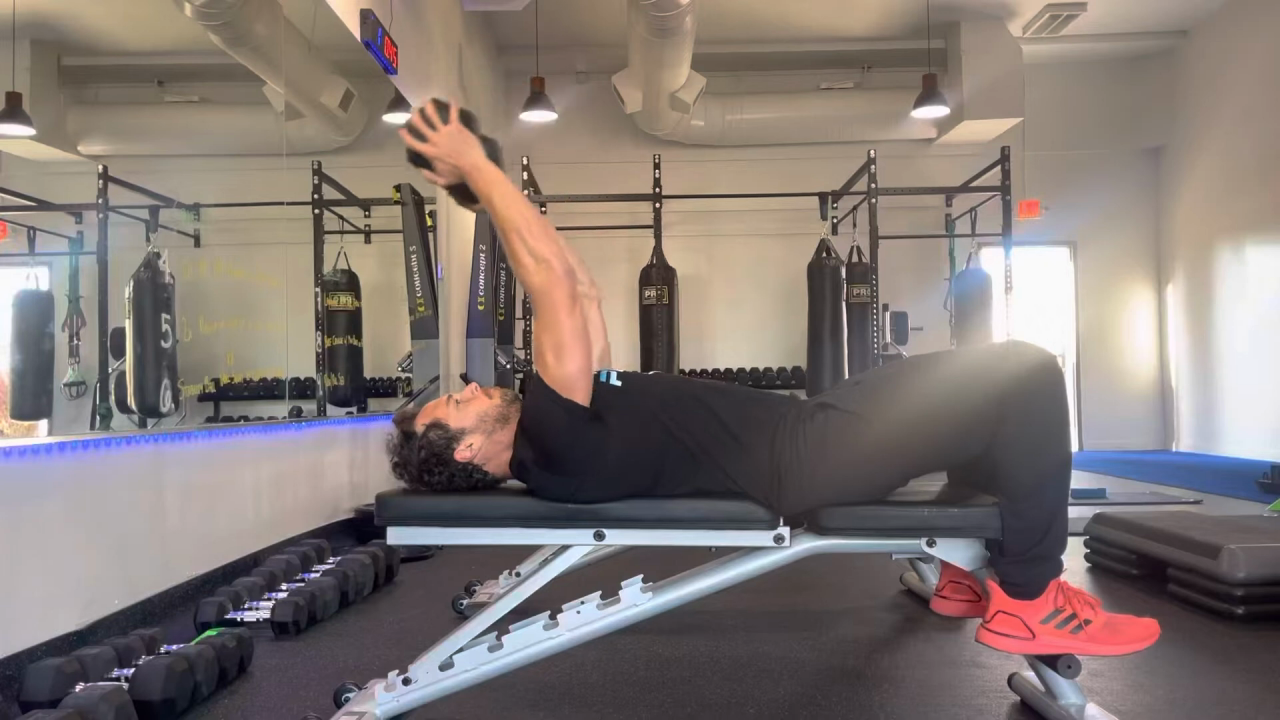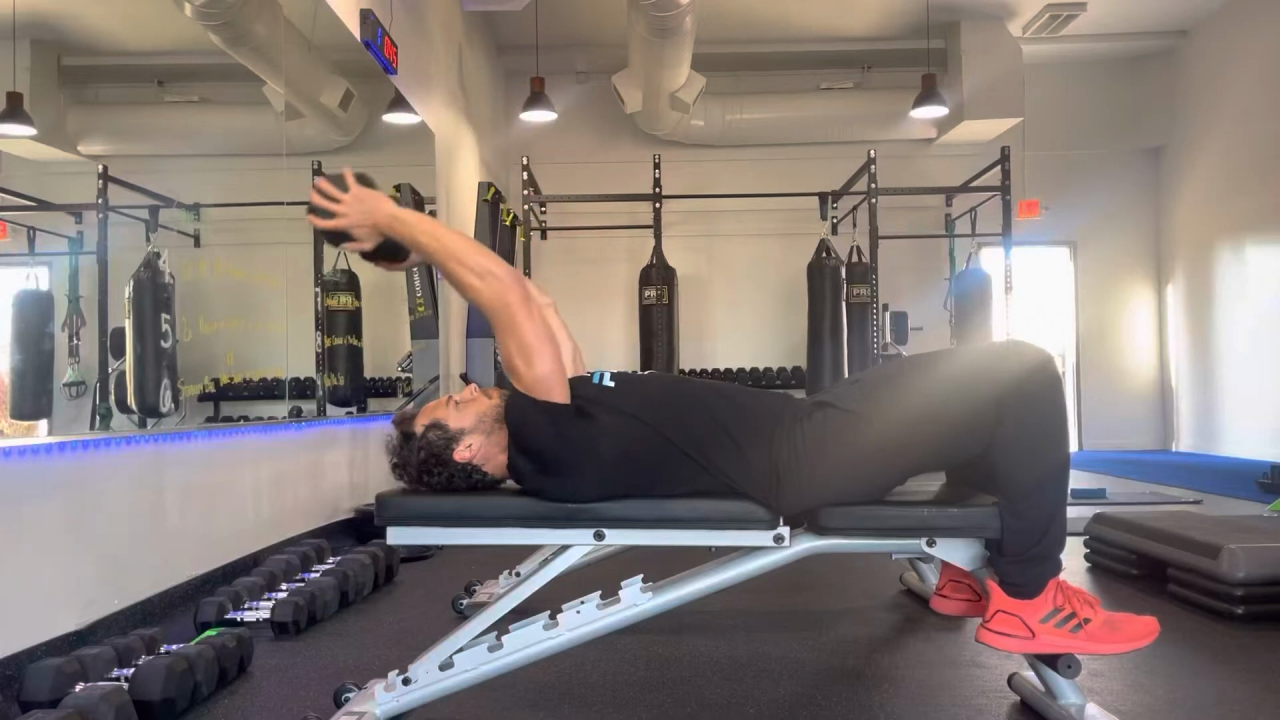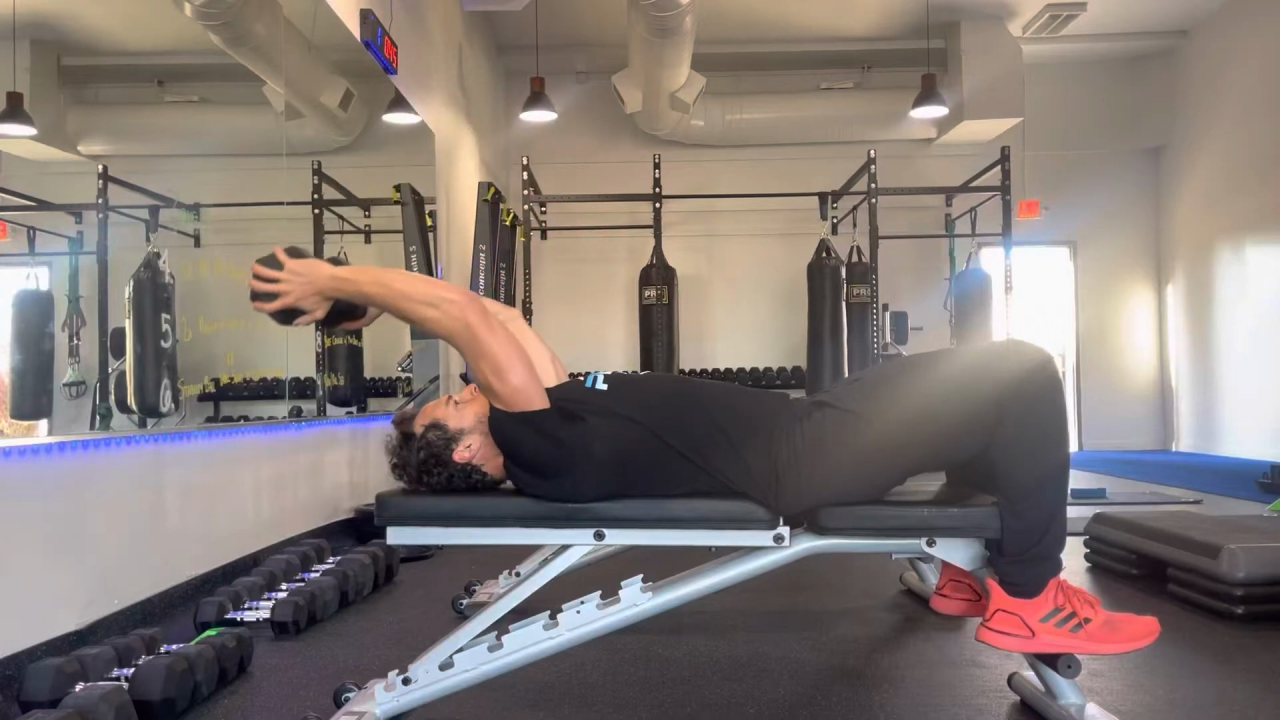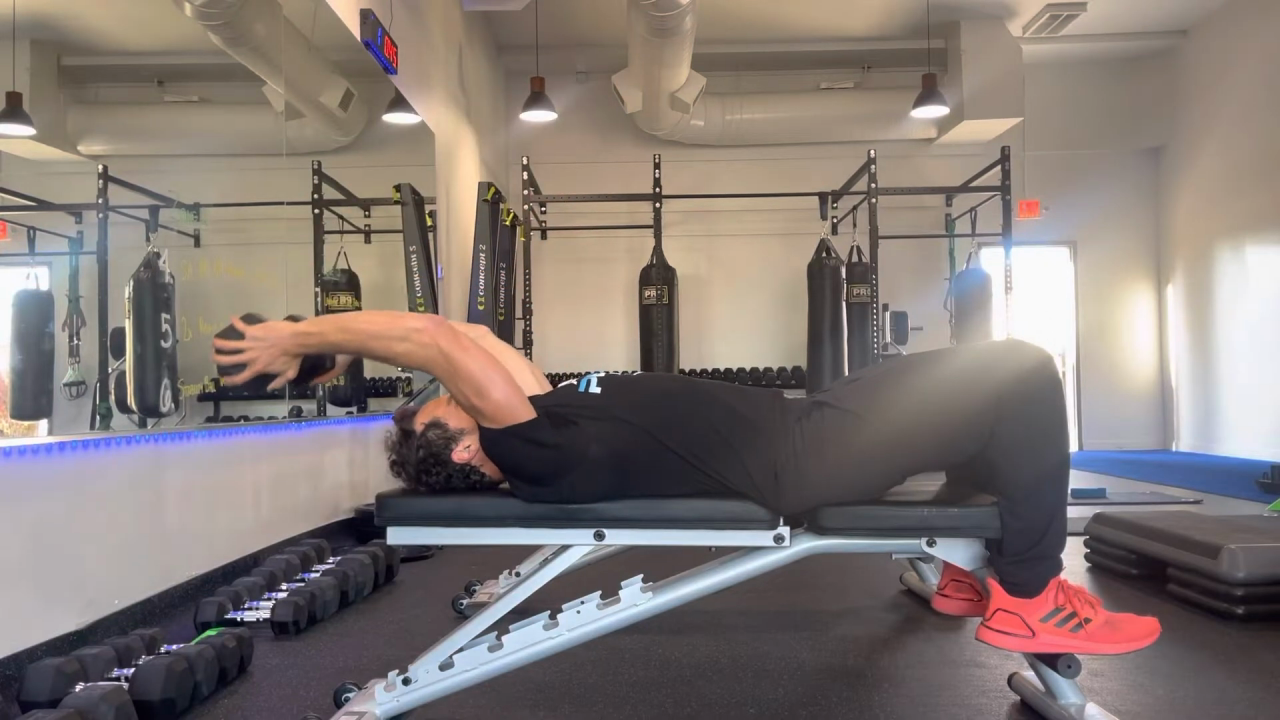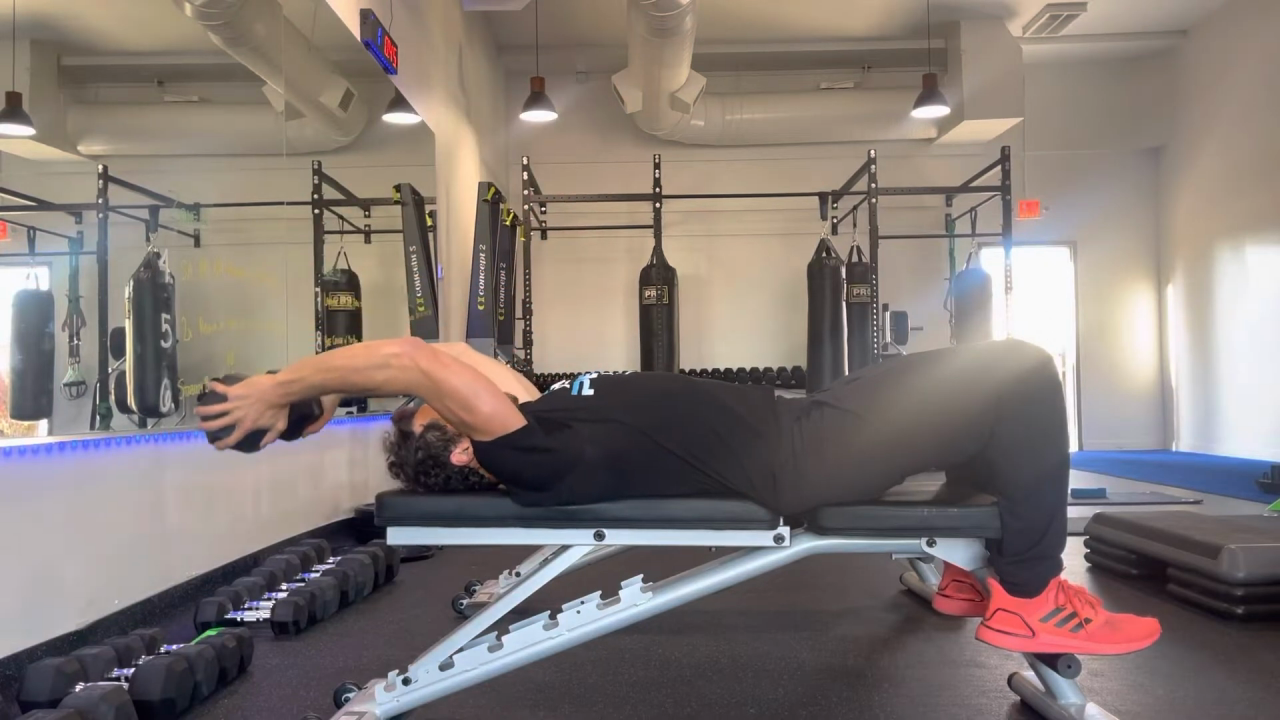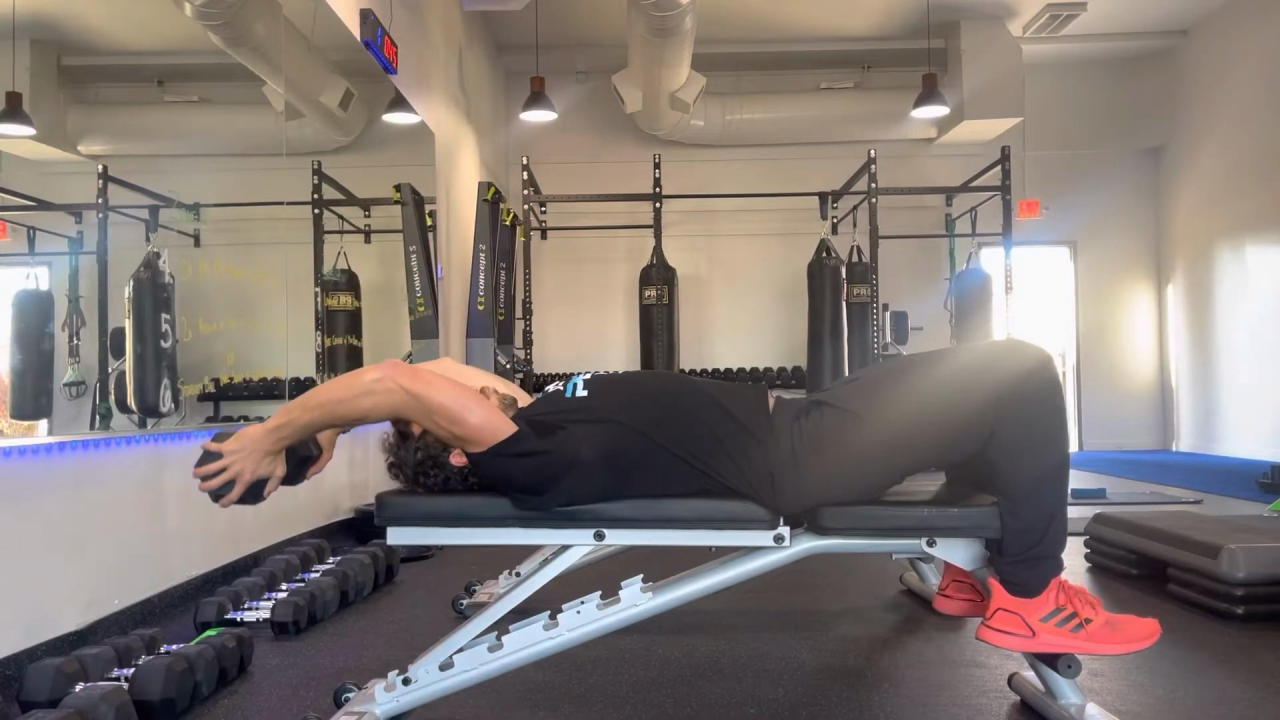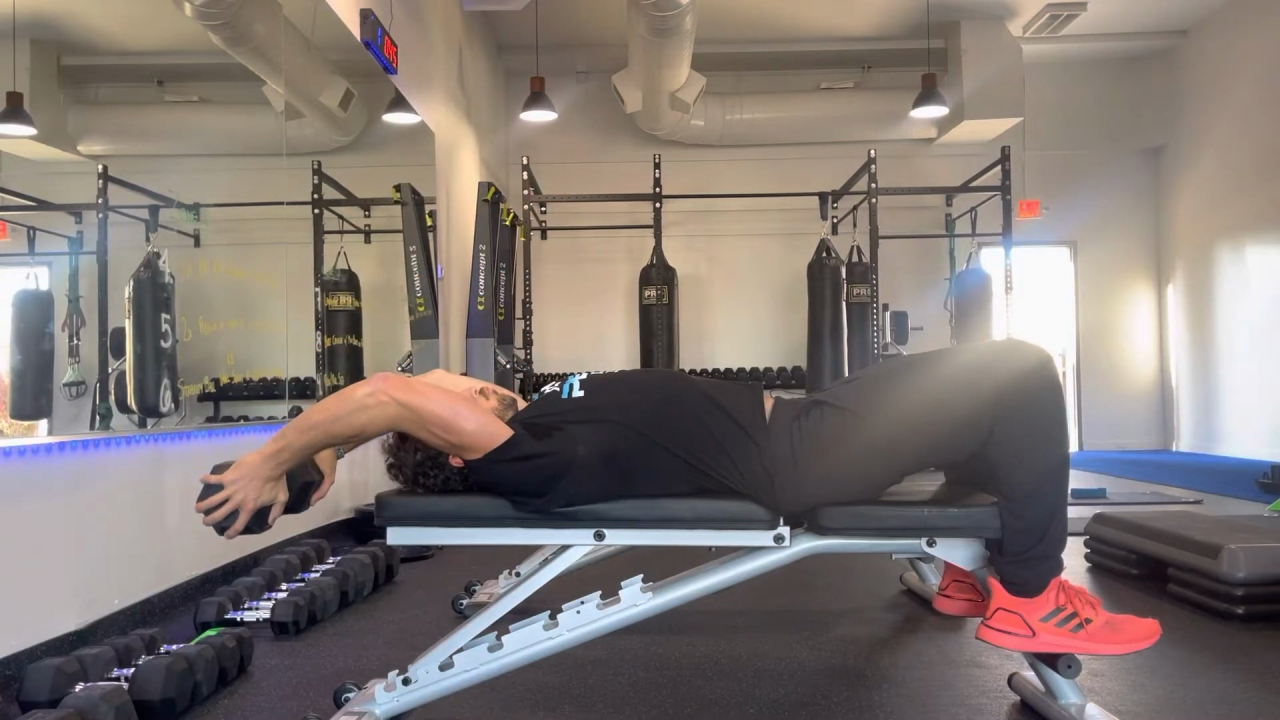
dt=0.4s
person 1, frame 1
left shoulder: (555, 432)
right shoulder: (555, 448)
left elbow: (572, 296)
right elbow: (559, 283)
left wrist: (481, 181)
right wrist: (476, 165)
left hip: (805, 424)
right hip: (807, 459)
left knee: (994, 380)
right knee: (1026, 375)
left ankle: (977, 570)
right ankle: (1027, 601)
person 1, frame 2
left shoulder: (547, 430)
right shoulder: (548, 451)
left elbow: (525, 309)
right elbow: (512, 300)
left wrist: (407, 232)
right wrist: (390, 216)
left hip: (800, 421)
right hip: (803, 459)
left knee: (989, 376)
right knee: (1022, 376)
left ankle: (973, 568)
right ankle: (1024, 600)
person 1, frame 3
left shoulder: (550, 427)
right shoulder: (546, 456)
left elbow: (490, 321)
right elbow: (472, 316)
left wrist: (353, 288)
right wrist: (335, 278)
left hip: (798, 419)
right hip: (803, 460)
left knee: (989, 374)
right knee: (1021, 374)
left ankle: (974, 568)
right ankle: (1025, 599)
person 1, frame 4
left shoulder: (544, 421)
right shoulder: (541, 461)
left elbow: (471, 341)
right elbow: (443, 339)
left wrist: (323, 339)
right wrist: (298, 337)
left hip: (798, 416)
right hip: (804, 457)
left knee: (993, 375)
right knee: (1021, 373)
left ankle: (974, 568)
right ankle: (1027, 600)
person 1, frame 5
left shoulder: (536, 419)
right shoulder: (533, 461)
left elbow: (449, 356)
right elbow: (420, 359)
left wrist: (301, 382)
right wrist: (278, 389)
left hip: (797, 416)
right hip: (803, 459)
left knee: (991, 376)
right knee: (1020, 372)
left ankle: (971, 568)
right ankle: (1027, 599)
person 1, frame 6
left shoulder: (537, 415)
right shoulder: (535, 463)
left elbow: (438, 368)
right elbow: (405, 384)
left wrist: (314, 422)
right wrist: (271, 435)
left hip: (798, 417)
right hip: (803, 461)
left knee: (987, 379)
right knee: (1020, 371)
left ankle: (971, 570)
right ankle: (1028, 598)
person 1, frame 7
left shoulder: (534, 418)
right shoulder: (522, 464)
left elbow: (408, 390)
right elbow: (395, 394)
left wrist: (315, 441)
right wrist: (271, 460)
left hip: (795, 418)
right hip: (800, 459)
left knee: (990, 377)
right knee: (1019, 373)
left ankle: (969, 568)
right ankle: (1027, 597)
